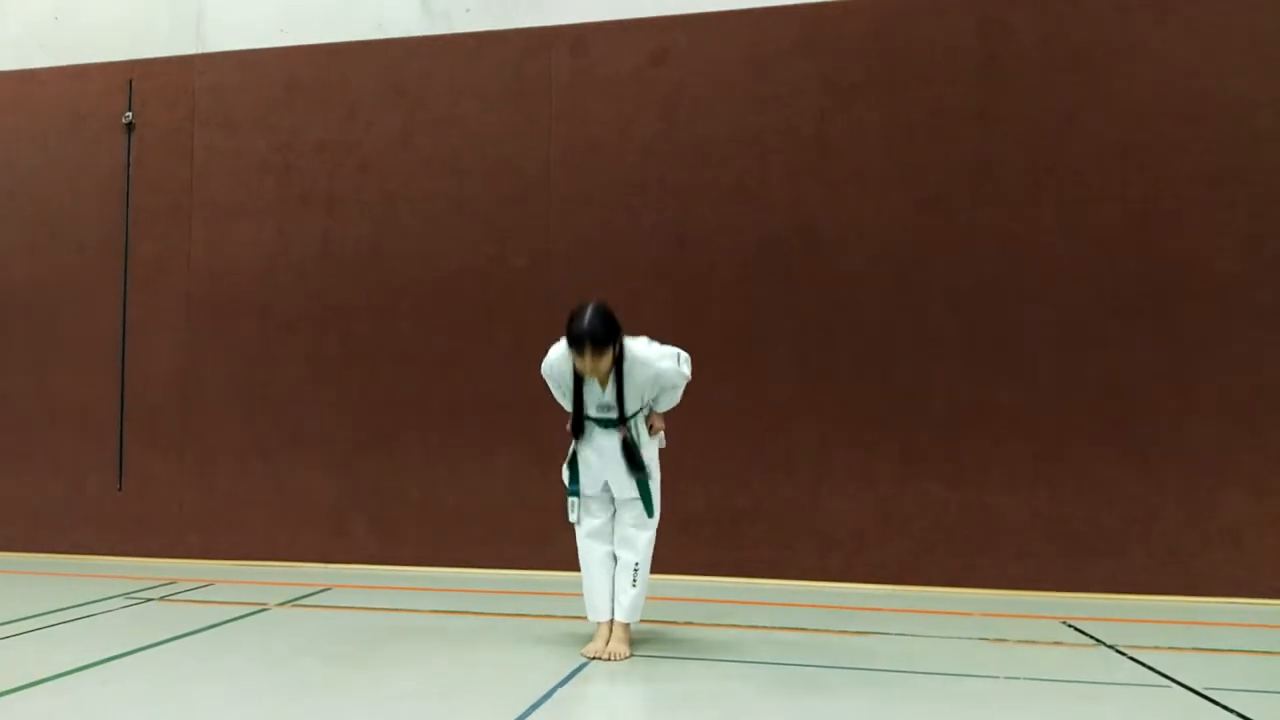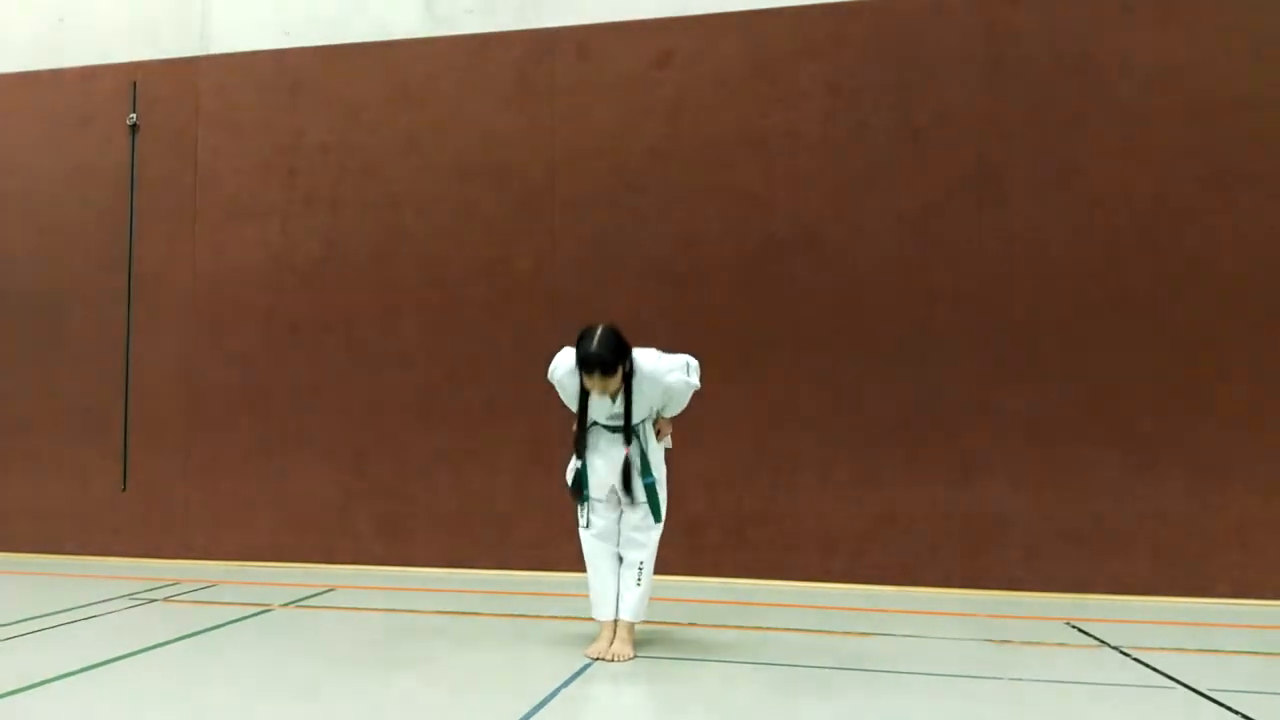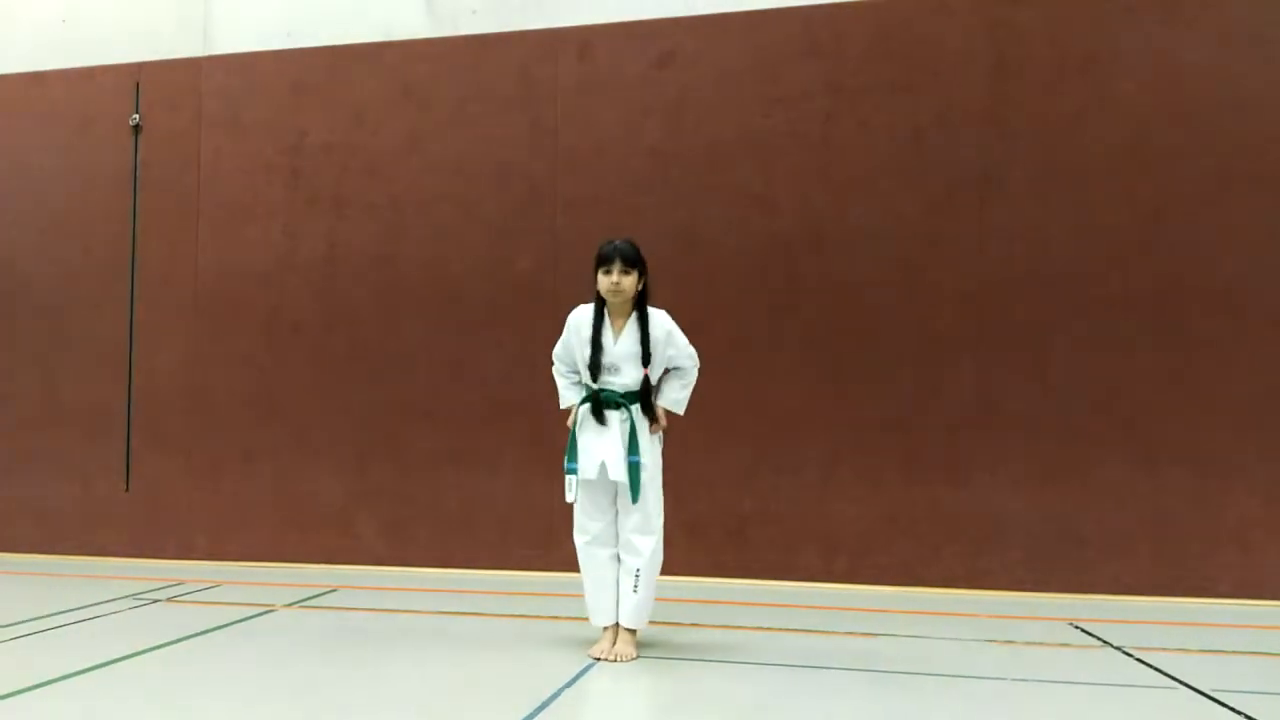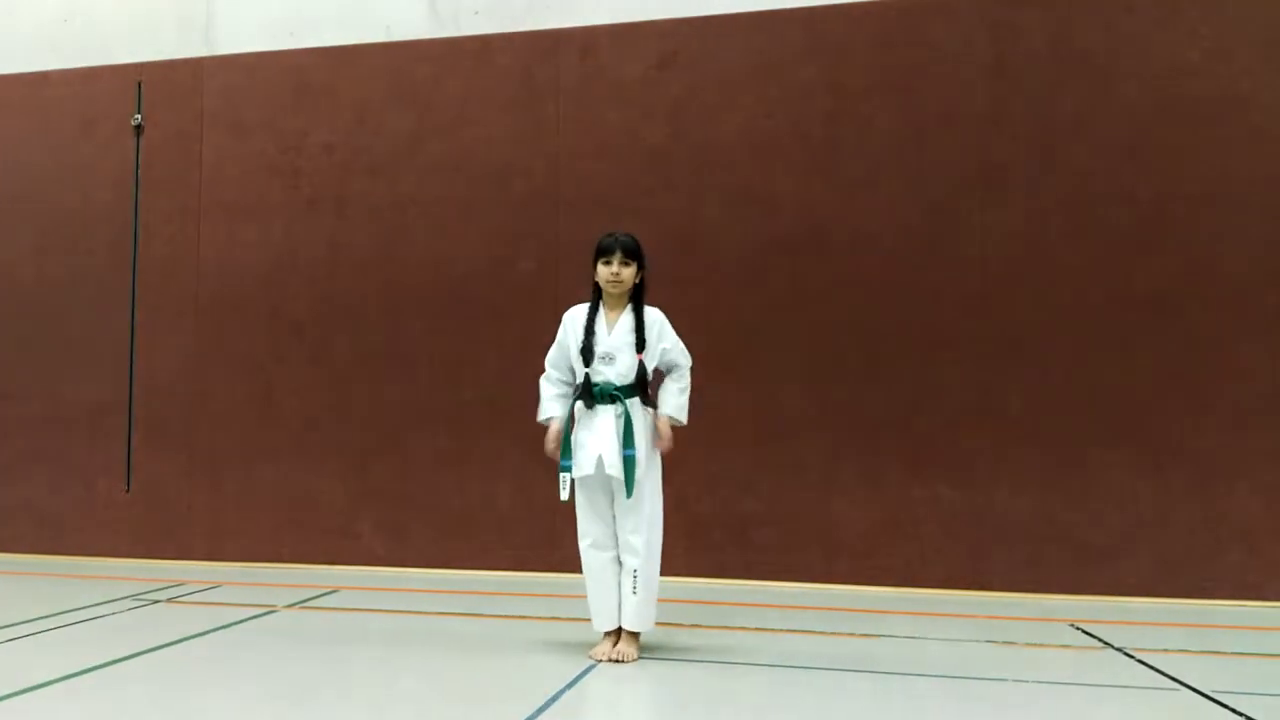
dt=0.5s
person 1, frame 1
left shoulder: (647, 359)
right shoulder: (559, 358)
left elbow: (681, 367)
left wrist: (657, 411)
right wrist: (576, 414)
left hip: (634, 444)
right hip: (591, 444)
left knee: (634, 532)
right knee: (593, 530)
left ankle: (622, 627)
right ankle: (602, 625)
person 1, frame 2
left shoulder: (655, 371)
right shoulder: (566, 368)
left elbow: (690, 372)
left wrist: (664, 416)
right wrist: (584, 417)
left hip: (641, 448)
right hip: (597, 447)
left knee: (639, 534)
right knee: (598, 532)
left ankle: (625, 630)
right ankle: (606, 626)
person 1, frame 3
left shoulder: (658, 323)
right shoulder: (579, 319)
left elbow: (686, 365)
right elbow: (563, 364)
left wrist: (663, 406)
right wrist: (573, 404)
left hip: (636, 434)
right hip: (591, 430)
left knee: (639, 534)
right knee: (592, 533)
left ankle: (628, 629)
right ankle: (607, 627)
person 1, frame 4
left shoulder: (653, 320)
right shoulder: (575, 319)
left elbow: (678, 370)
right elbow: (556, 373)
left wrist: (667, 416)
right wrist: (556, 420)
left hip: (634, 431)
right hip: (588, 431)
left knee: (637, 534)
right knee: (596, 536)
left ankle: (631, 631)
right ankle: (610, 630)
